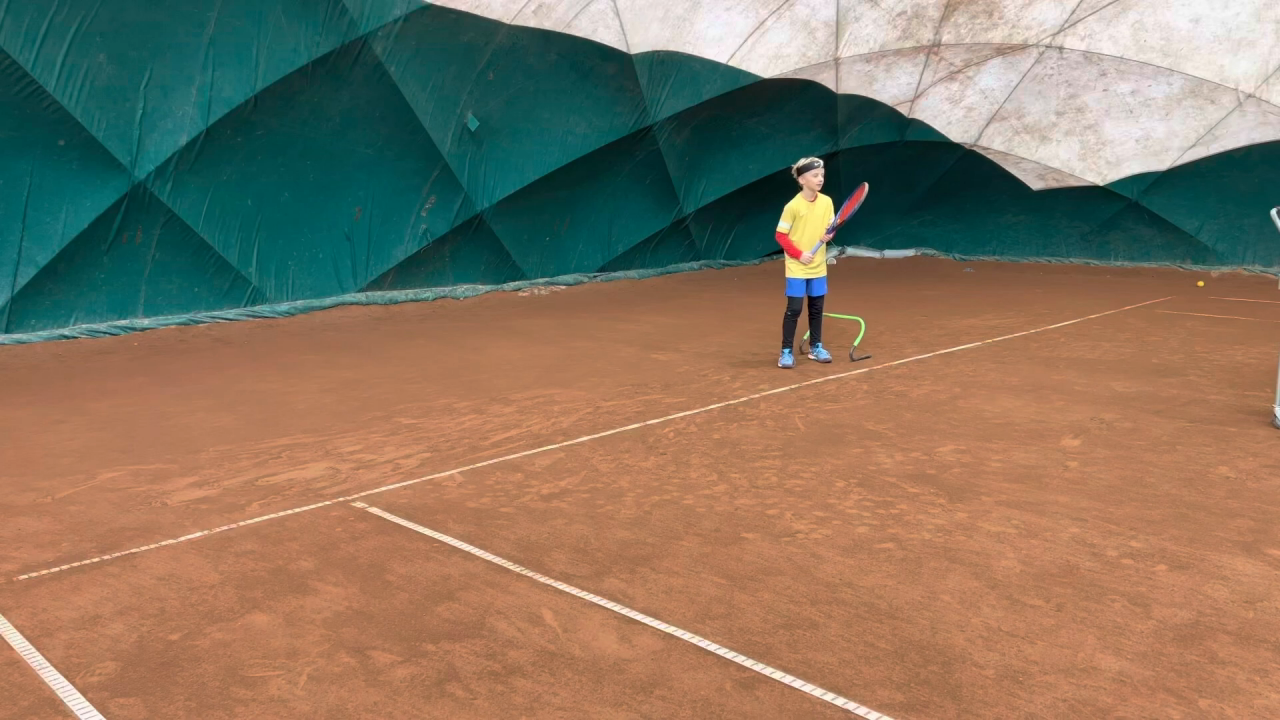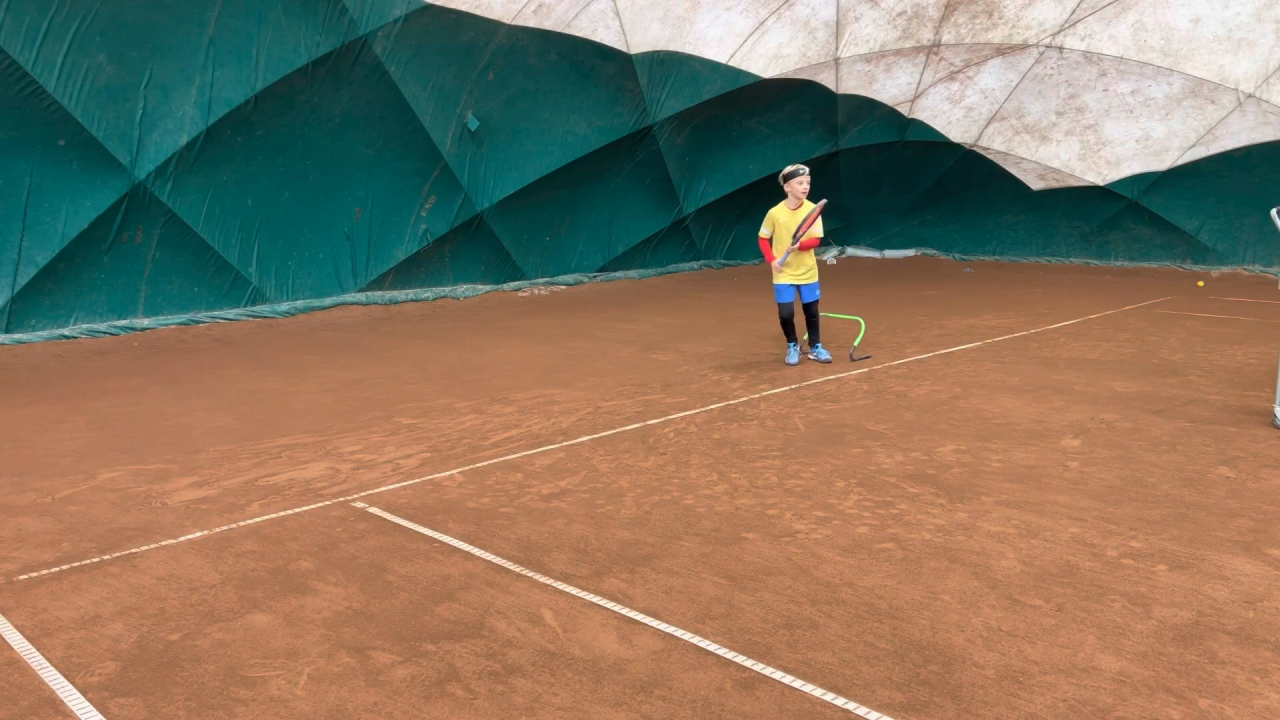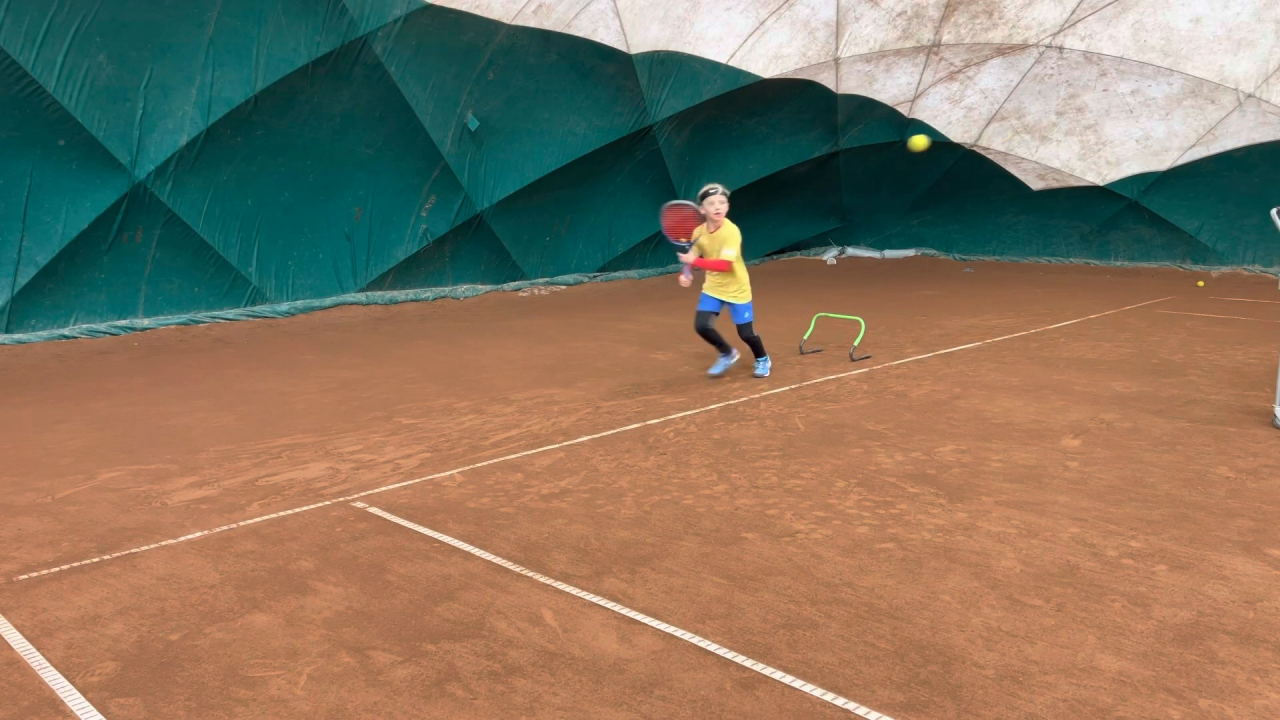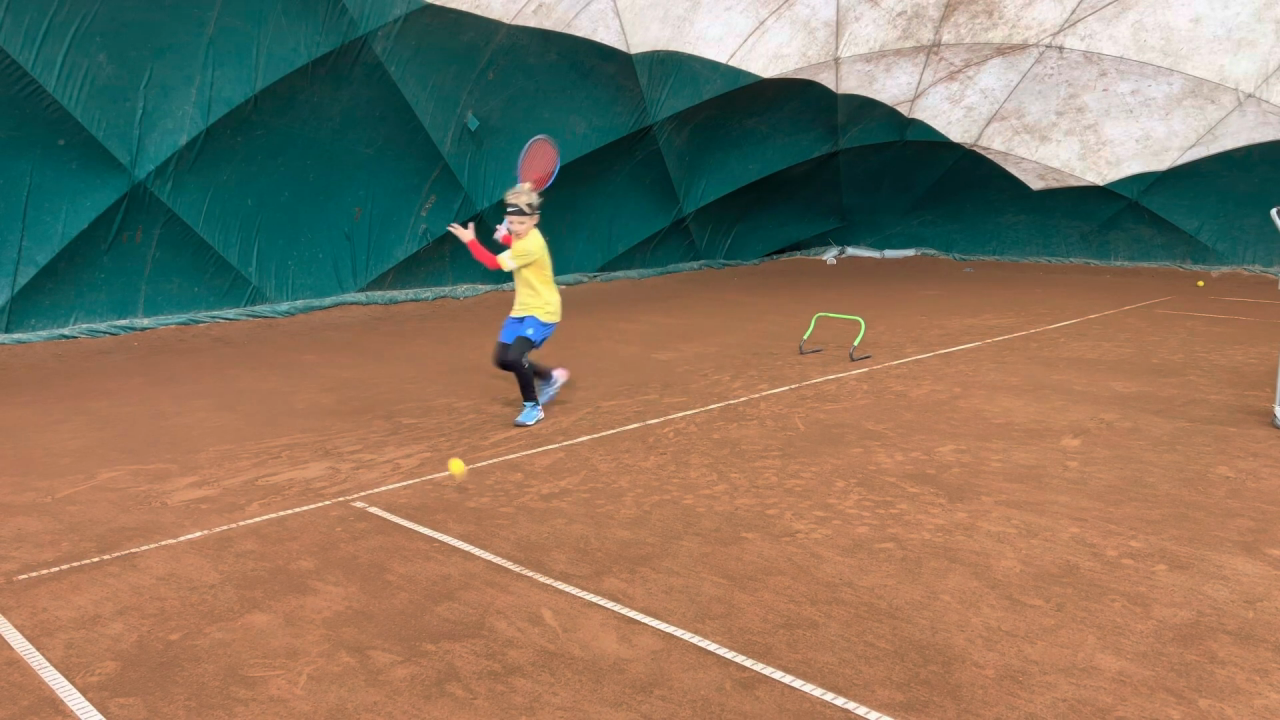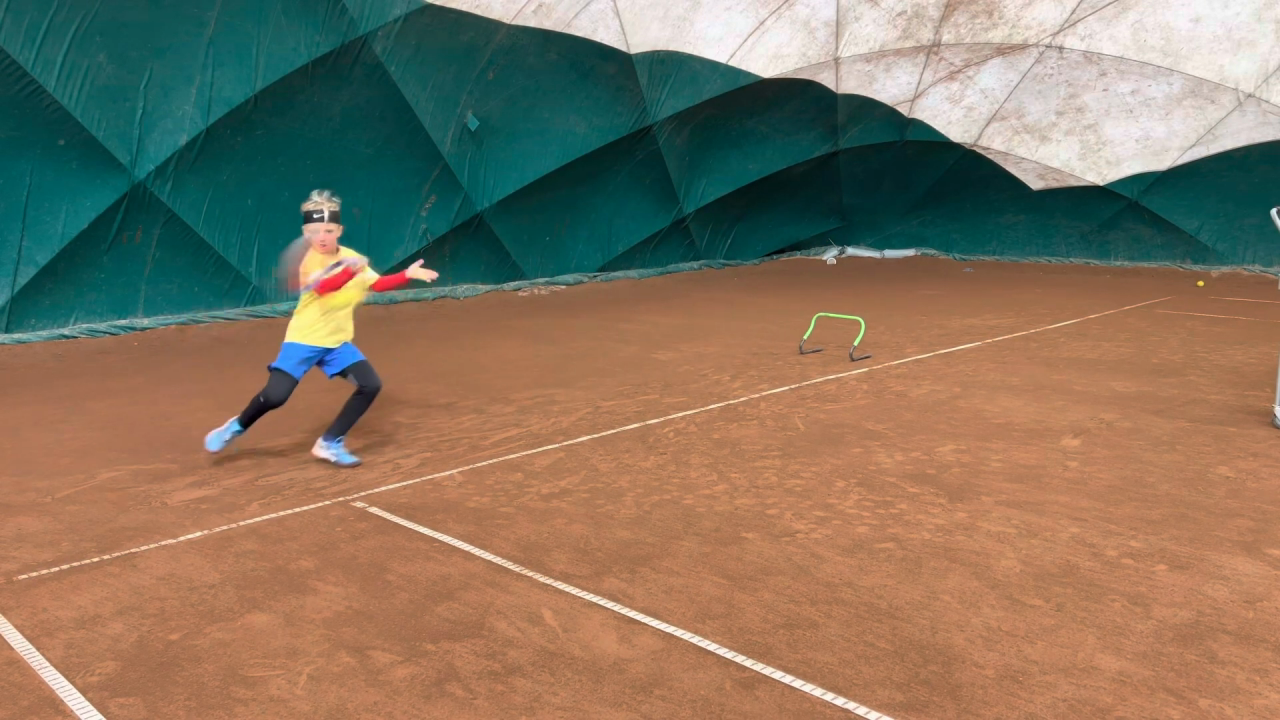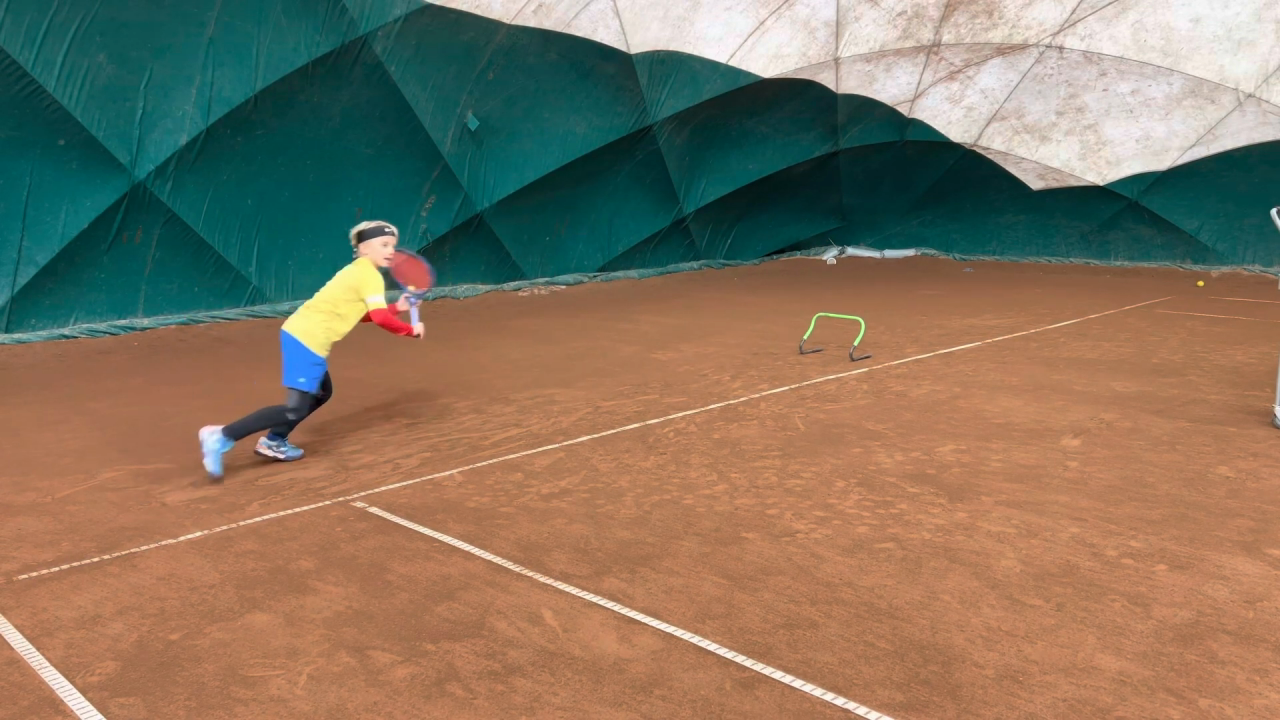
dt=0.5s
person 1, frame 1
left shoulder: (826, 202)
right shoulder: (793, 206)
left elbow: (830, 228)
right elbow: (780, 235)
left wrist: (828, 235)
right wrist: (799, 254)
left hip: (818, 267)
right hip: (797, 268)
left knee: (816, 307)
right knee: (794, 309)
left ankle: (816, 347)
right ankle: (786, 351)
person 1, frame 2
left shoulder: (812, 210)
right shoulder: (774, 213)
left elbow: (816, 240)
right elbow: (763, 239)
left wrist: (799, 245)
right wrist: (772, 259)
left hip: (807, 271)
right hip: (783, 273)
left knee: (811, 309)
right knee: (786, 314)
left ankle: (815, 347)
right ankle: (793, 346)
person 1, frame 3
left shoulder: (731, 231)
right shoulder: (699, 232)
left elbow: (725, 265)
right elbow: (694, 256)
left wrist: (695, 261)
right wrist: (687, 275)
left hip: (737, 289)
right hip: (713, 289)
left knee: (745, 334)
right knee: (702, 326)
left ankle: (762, 359)
right ankle: (727, 354)
person 1, frame 4
left shoulder: (531, 245)
right shoulder: (525, 238)
left elbow: (495, 264)
left wrist: (471, 240)
right wrist: (506, 238)
left hip: (543, 310)
right hip: (523, 308)
left knee: (514, 358)
right knee: (503, 359)
left ankle: (532, 406)
right ankle: (550, 377)
person 1, frame 5
left shoulder: (352, 257)
right shoulder: (305, 258)
left elbow: (378, 284)
right elbow: (322, 287)
left wrist: (407, 275)
right wrist: (350, 270)
left hip: (338, 342)
right hip: (303, 339)
left knee: (371, 385)
right knee: (274, 396)
left ankle: (331, 442)
right ankle: (238, 426)
person 1, frame 6
left shoulder: (355, 271)
right shoulder: (370, 276)
left elbow: (368, 317)
right elbow: (380, 318)
left wrist: (397, 309)
right wrist: (411, 330)
left hip: (295, 334)
right hip: (307, 340)
left knee: (320, 393)
right knee: (295, 408)
left ankle: (273, 440)
right ankle: (221, 436)
